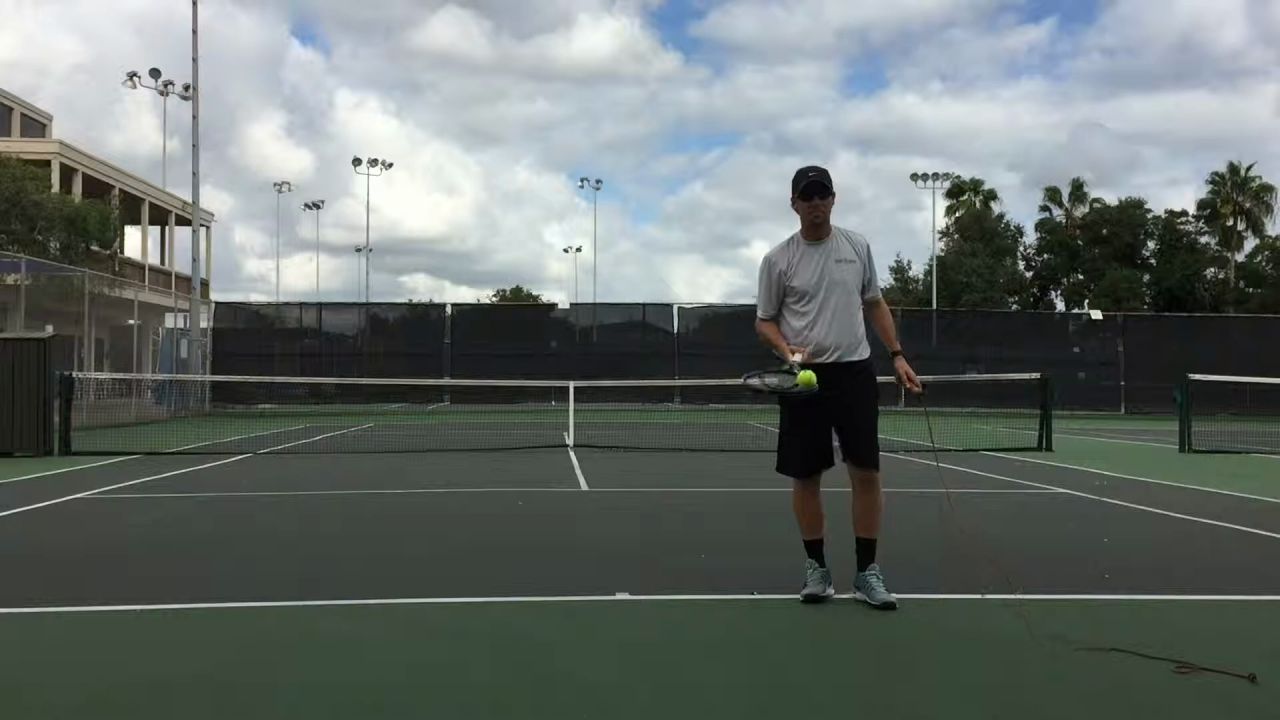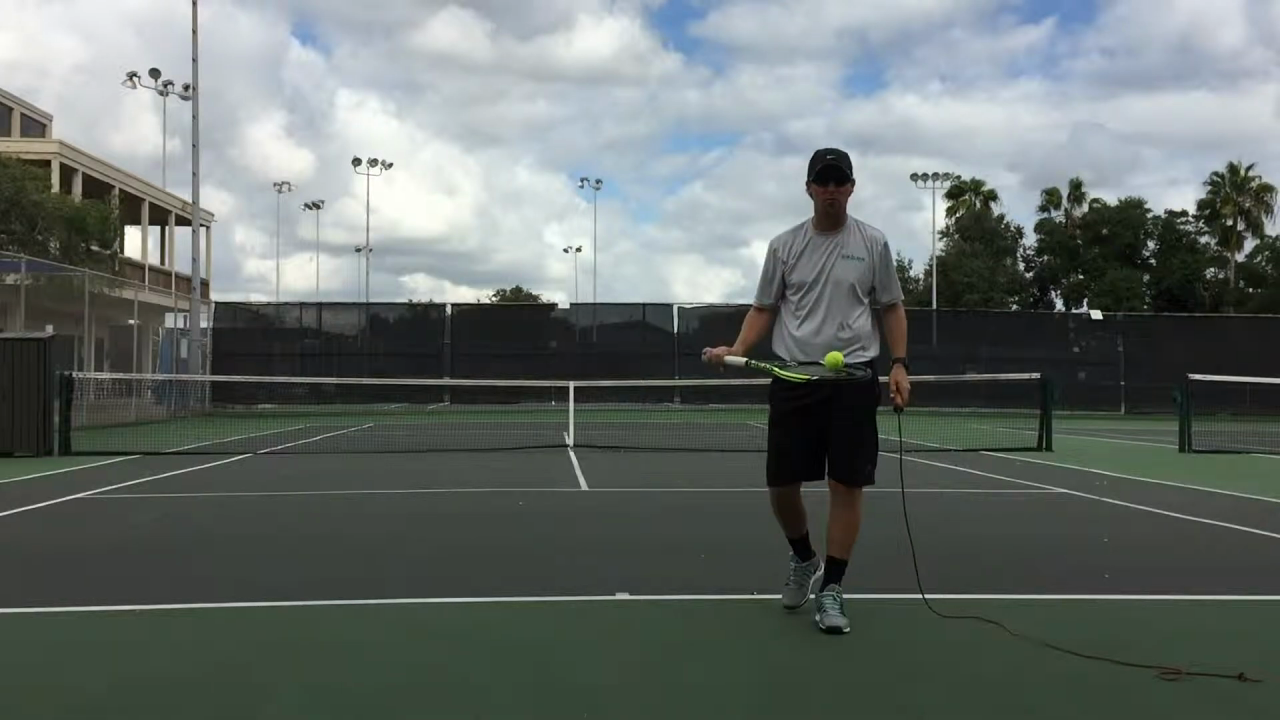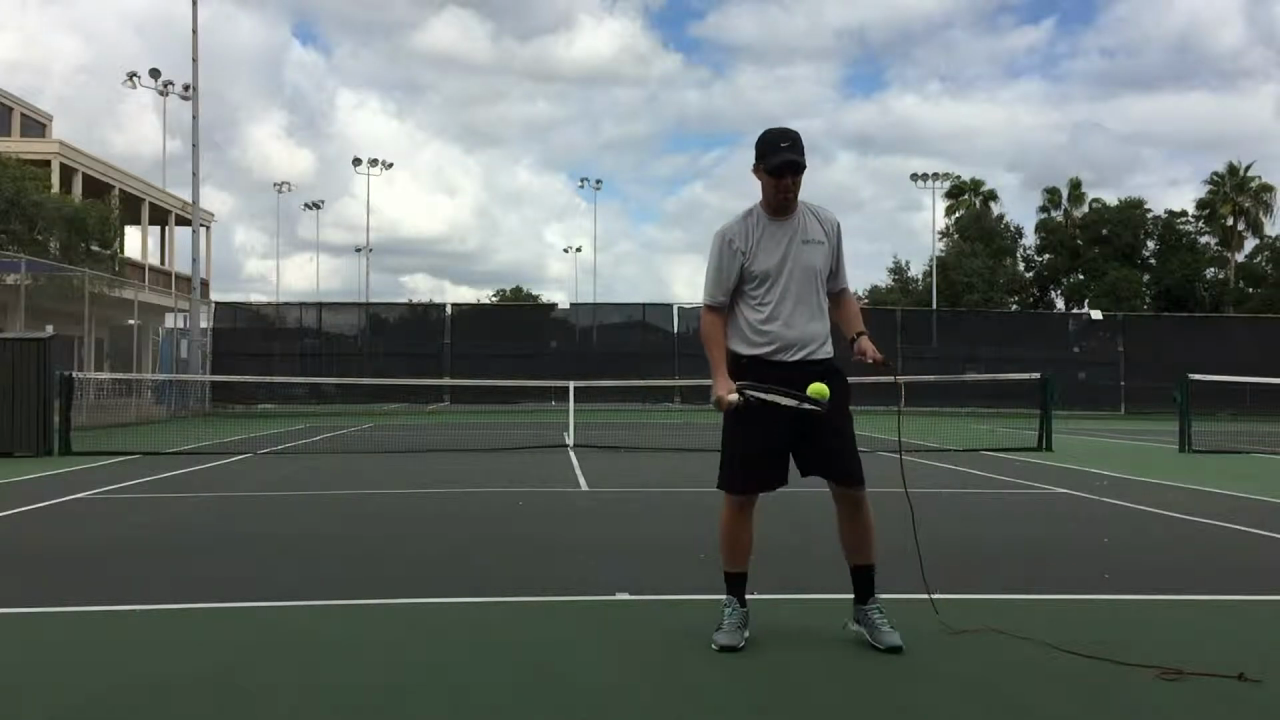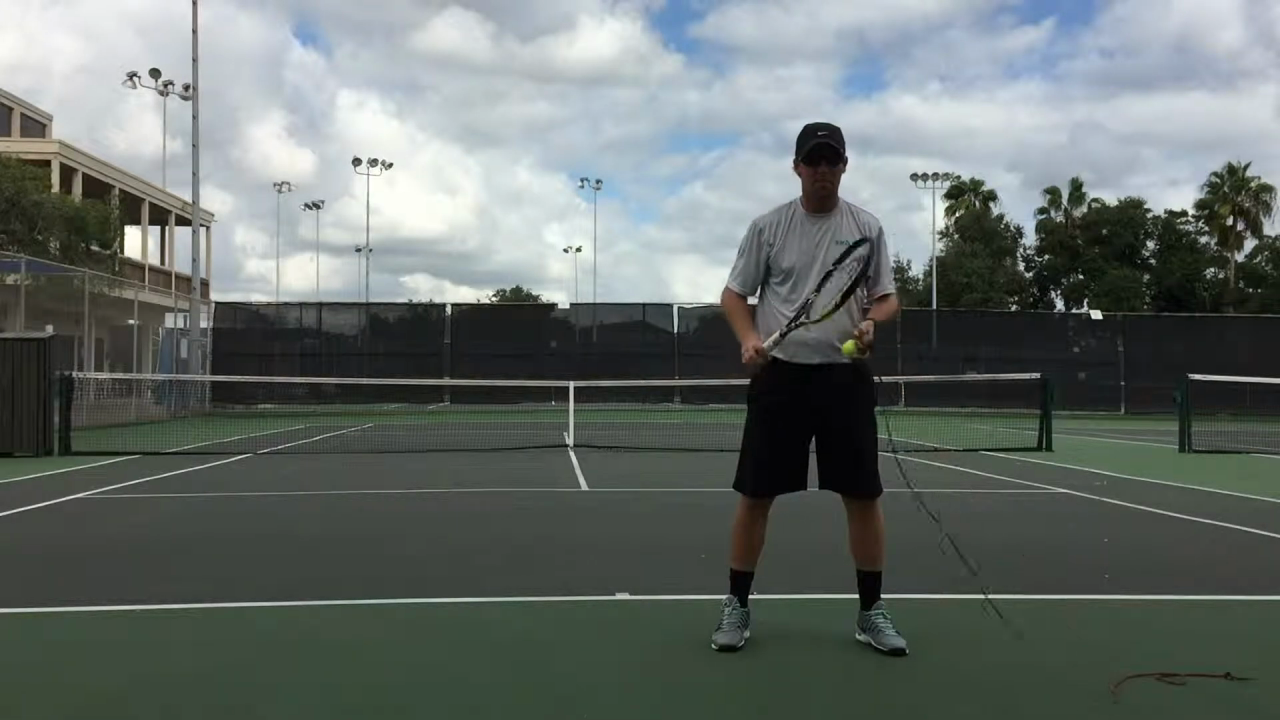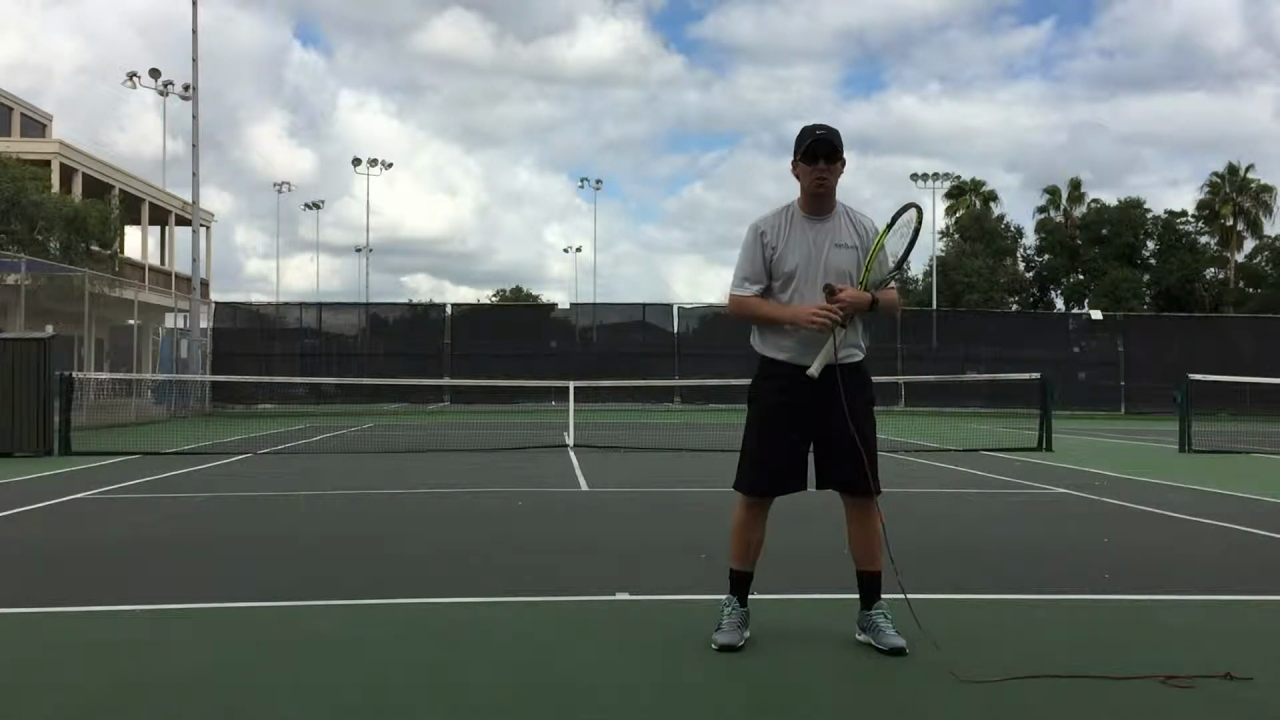
dt=1s
person 1, frame 1
left shoulder: (857, 247)
right shoulder: (777, 259)
left elbow: (875, 304)
right elbow: (764, 320)
left wrist: (897, 356)
right wrist: (786, 348)
left hip: (855, 372)
left knee: (867, 472)
right knee: (805, 476)
left ankle: (867, 572)
right ankle: (816, 567)
person 1, frame 2
left shoulder: (873, 243)
right shoulder: (783, 245)
left elbow: (891, 307)
right elbow: (763, 309)
left wrist: (898, 364)
right wrist: (735, 351)
left hip: (852, 379)
right hip: (793, 379)
left knee: (846, 486)
right knee: (782, 484)
left ankle: (830, 590)
right ankle: (803, 558)
person 1, frame 3
left shoulder: (826, 225)
right shoulder: (734, 234)
right elbow: (713, 310)
left wrist: (859, 337)
right wrist: (720, 374)
left hip: (818, 372)
right hip: (756, 377)
left knee: (850, 489)
right knee: (739, 493)
left ankle: (866, 604)
right ankle: (735, 605)
person 1, frame 4
left shoulder: (867, 227)
right shoulder: (767, 226)
left elbow: (888, 299)
right elbow: (734, 293)
left wrist: (869, 323)
right wrist: (749, 338)
left hip: (846, 377)
right hip: (780, 375)
left knee: (863, 495)
right knee: (755, 494)
left ankle: (871, 610)
right ankle: (737, 604)
person 1, frame 5
left shoulder: (863, 229)
right shoulder: (767, 228)
left elbow: (891, 297)
right elbow: (738, 302)
left wrist: (864, 300)
right wrist: (794, 314)
left hip: (846, 376)
right hip: (780, 376)
left knee: (863, 494)
right knee: (755, 493)
left ankle: (872, 610)
right ankle: (736, 605)
